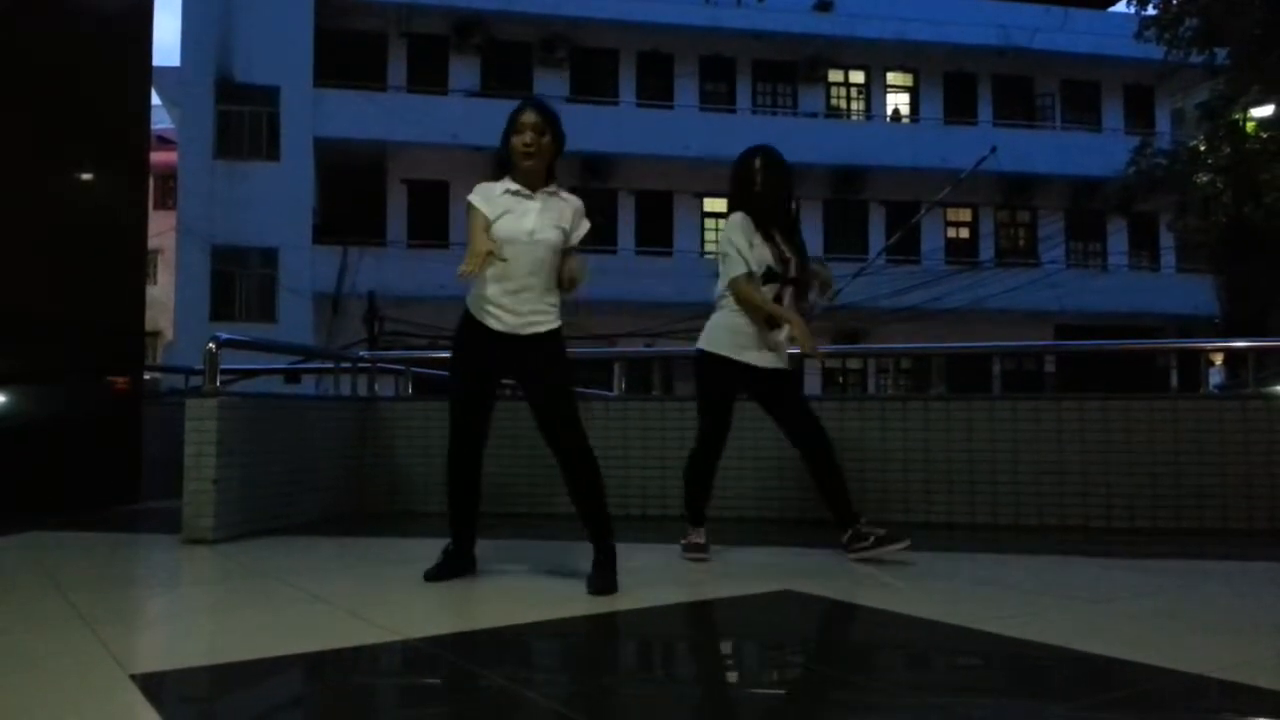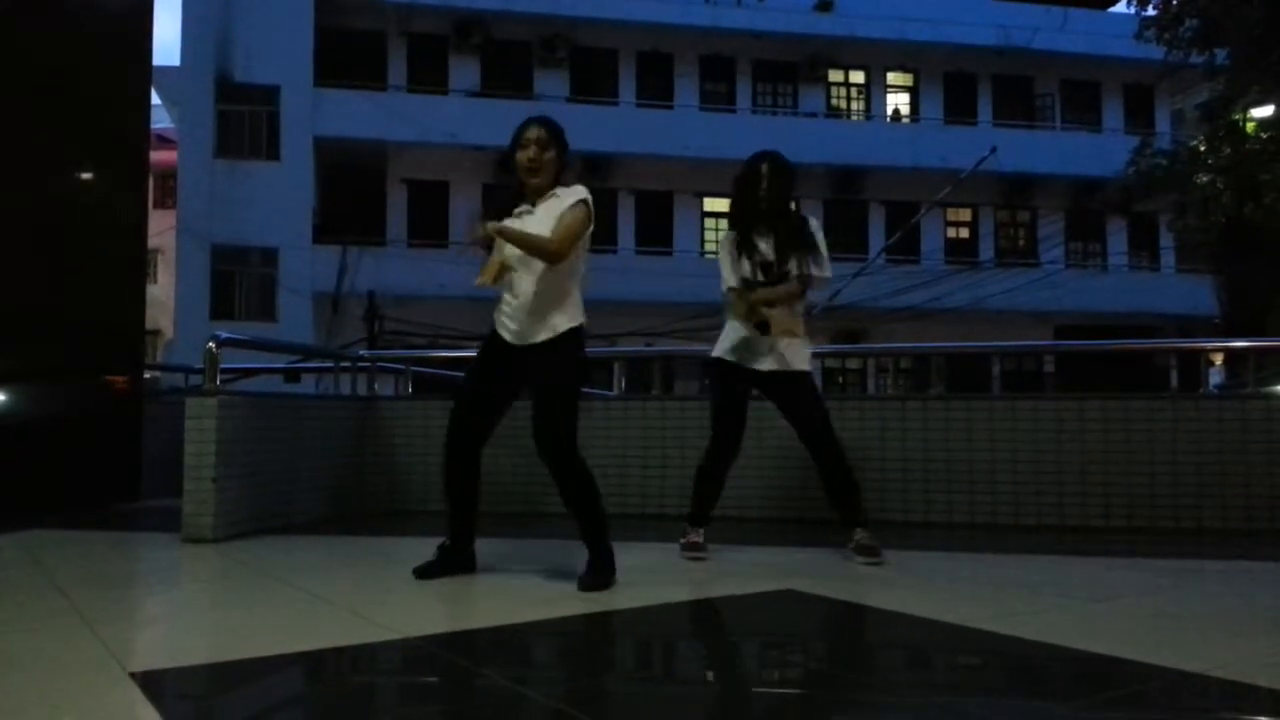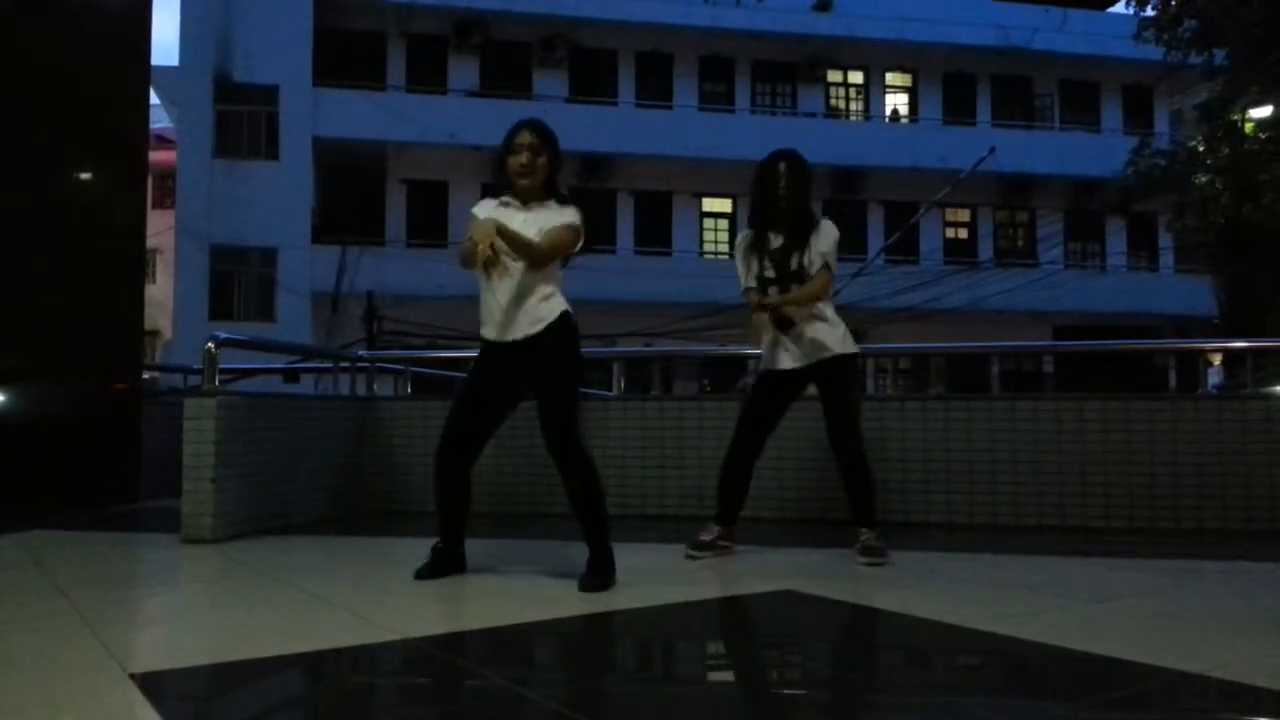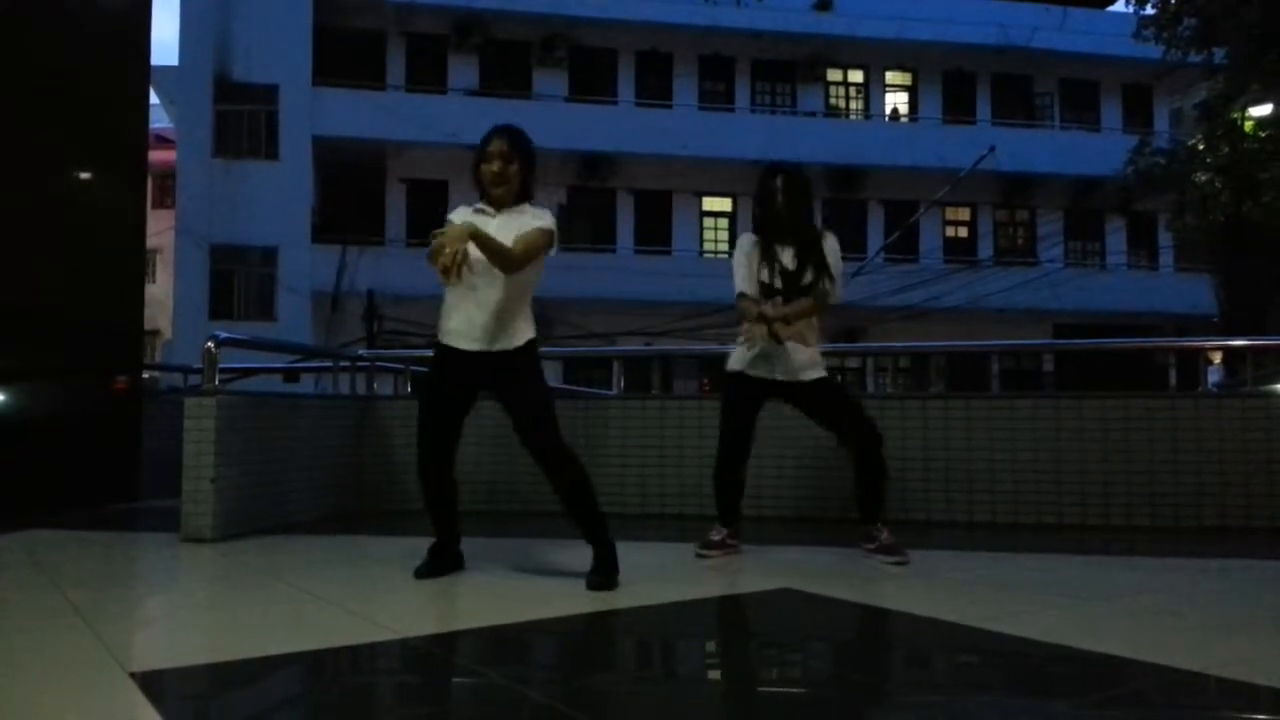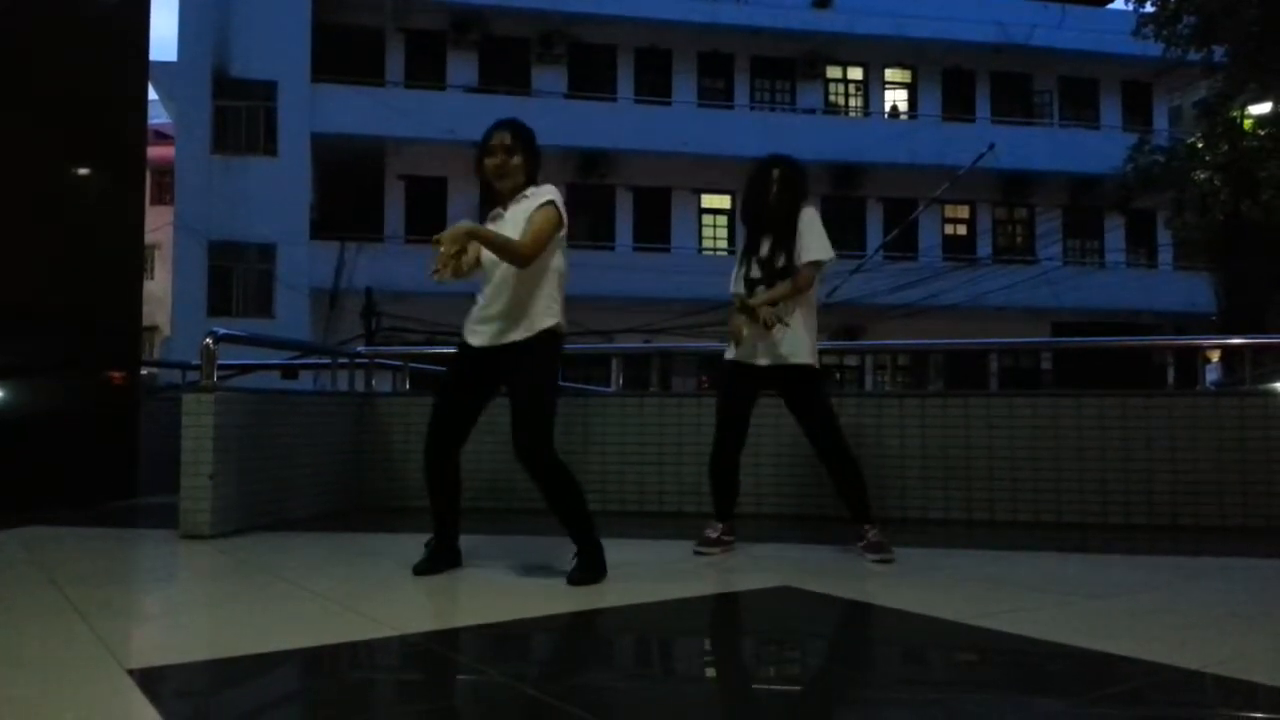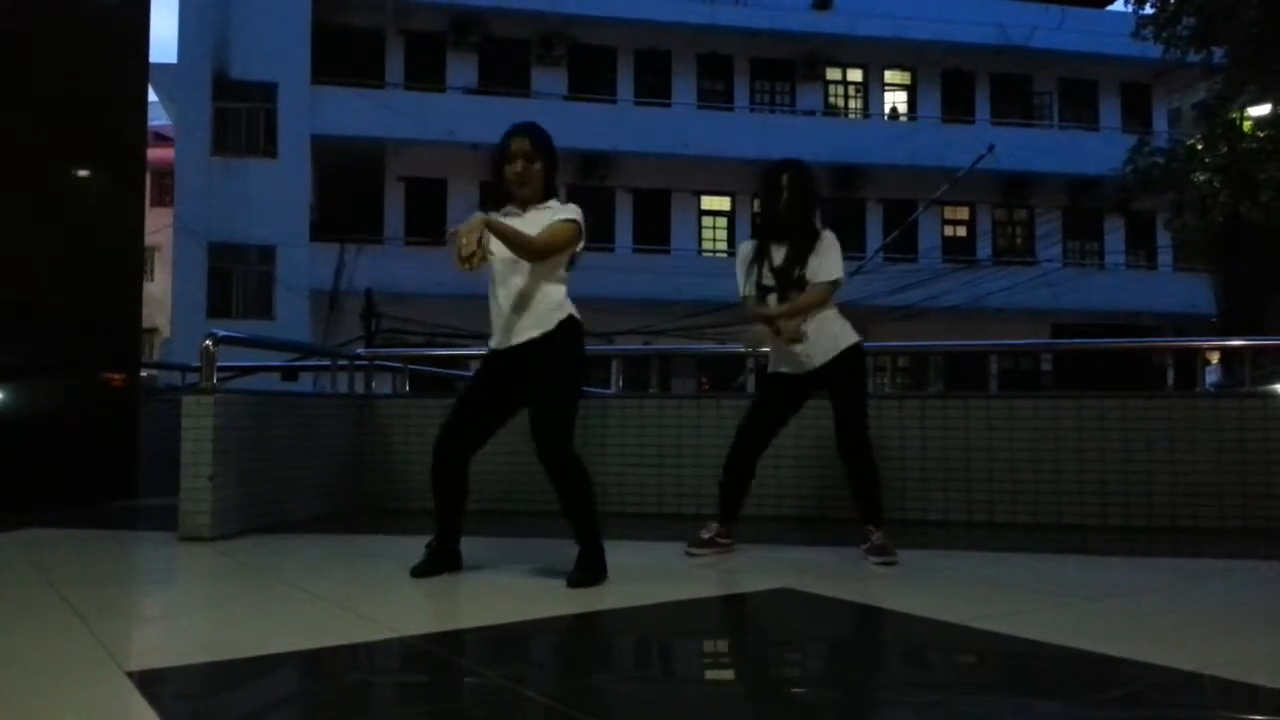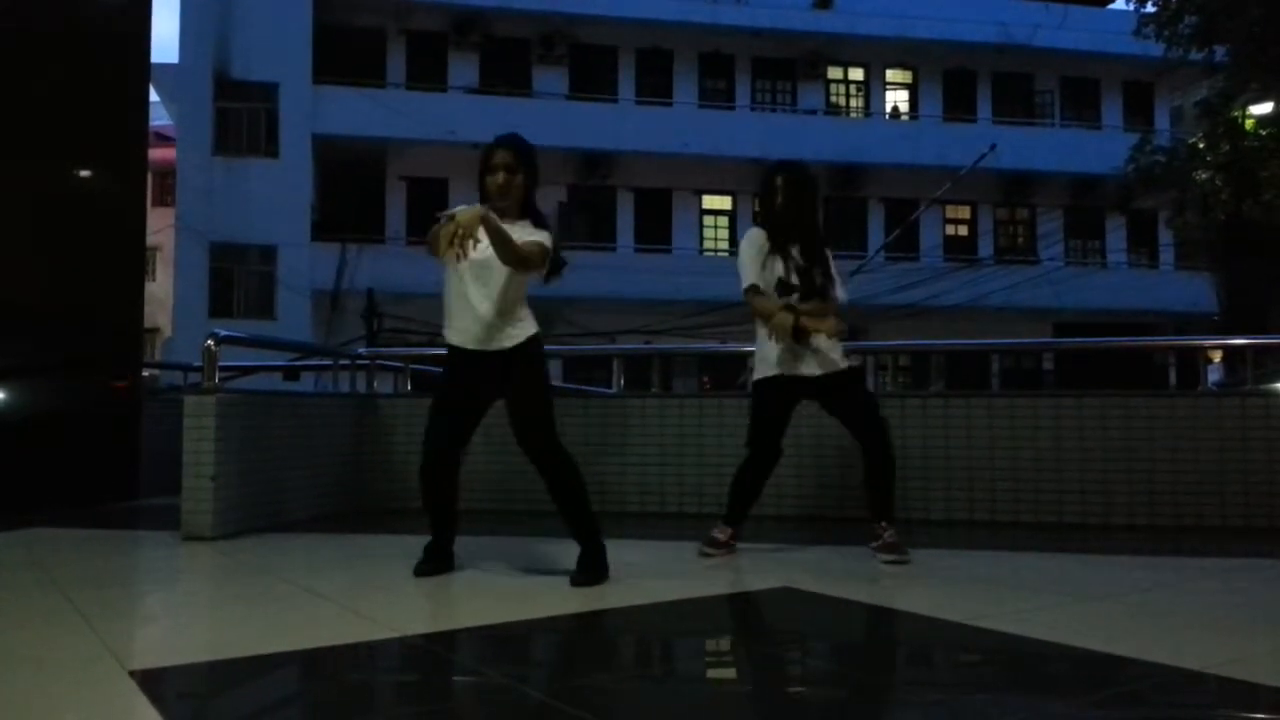
dt=0.3s
person 1, frame 1
left shoulder: (570, 207)
right shoulder: (487, 195)
left elbow: (564, 275)
right elbow: (476, 242)
left wrist: (572, 277)
right wrist: (479, 251)
left hip: (541, 338)
right hip: (481, 330)
left knee: (569, 441)
right knee: (464, 441)
left ankle: (604, 553)
right ankle: (461, 548)
person 1, frame 2
left shoulder: (575, 199)
right shoulder: (514, 218)
left elbow: (555, 250)
right elbow: (493, 264)
left wrist: (500, 230)
right wrist: (493, 260)
left hip: (558, 343)
right hip: (504, 341)
left knee: (556, 448)
right knee: (460, 439)
left ankle: (600, 554)
right ankle: (459, 547)
person 1, frame 3
left shoulder: (563, 217)
right shoulder: (487, 207)
left elbow: (539, 256)
right elbow: (467, 256)
left wrist: (498, 230)
right wrist: (482, 241)
left hip: (548, 339)
right hip: (498, 346)
left knee: (564, 445)
right knee: (454, 448)
left ankle: (600, 554)
right ankle: (450, 549)
person 1, frame 4
left shoulder: (537, 222)
right shoulder: (463, 214)
left elbow: (512, 261)
right elbow: (435, 256)
left wrist: (471, 234)
right wrist: (450, 243)
left hip: (512, 353)
right hip: (453, 351)
left knee: (548, 448)
right knee: (432, 452)
left ankle: (603, 550)
right ankle: (446, 547)
person 1, frame 5
left shoulder: (545, 199)
right shoulder: (494, 217)
left elbow: (524, 254)
right elbow: (468, 263)
left wrist: (472, 231)
right wrist: (454, 252)
left hip: (532, 344)
right hip: (478, 344)
left knee: (533, 450)
right knee: (440, 443)
left ankle: (588, 548)
right ankle: (445, 543)
person 1, frame 6
left shoulder: (566, 215)
right shoulder: (495, 219)
left elbow: (536, 251)
right elbow: (467, 257)
left wrist: (489, 225)
right wrist: (470, 236)
left hip: (554, 341)
right hip: (505, 351)
left knee: (553, 448)
right knee: (450, 446)
left ankle: (591, 552)
right ankle: (445, 546)
person 1, frame 7
left shoulder: (536, 237)
right shoulder: (464, 214)
left elbow: (515, 259)
right elbow: (434, 246)
left wrist: (484, 219)
right wrist: (454, 223)
left hip: (516, 351)
right hip: (463, 355)
left knee: (543, 449)
right knee: (437, 454)
left ankle: (592, 549)
right ankle: (441, 546)
person 2, frame 1
left shoulder: (787, 235)
right shoulder: (738, 224)
right elbow: (740, 289)
left wrist: (815, 283)
right wrist: (790, 317)
left hip: (770, 358)
right hip: (723, 350)
left knee: (813, 438)
right knee: (710, 441)
left ankle: (854, 530)
right ankle: (695, 530)
person 2, frame 2
left shoulder: (803, 230)
right shoulder: (734, 240)
left elbow: (802, 288)
right elbow: (735, 299)
left wrist: (759, 297)
right wrist: (768, 313)
left hip: (789, 360)
right hip: (735, 356)
left knee: (825, 444)
right knee: (723, 446)
left ankle: (859, 530)
right ankle: (695, 528)
person 2, frame 3
left shoulder: (821, 230)
right shoulder: (749, 240)
left elbow: (821, 285)
right elbow: (752, 298)
left wrist: (771, 303)
right wrist: (788, 310)
left hip: (830, 350)
right hip: (779, 359)
left knee: (846, 442)
right knee: (743, 445)
left ankle: (867, 532)
right ankle: (722, 528)
person 2, frame 4
left shoulder: (822, 242)
right shoulder: (750, 244)
left elbow: (821, 300)
right elbow: (745, 302)
left wrist: (769, 314)
right wrist: (774, 326)
left hip: (805, 369)
right hip: (750, 366)
left knee: (866, 438)
right knee: (731, 450)
left ankle: (874, 529)
right ankle: (727, 528)
person 2, frame 5
left shoulder: (806, 219)
right shoulder: (749, 243)
left elbow: (804, 277)
right elbow: (739, 298)
left wrist: (752, 305)
right wrist: (756, 311)
left hip: (795, 356)
right hip: (745, 356)
left knee: (830, 442)
right knee: (726, 442)
left ankle: (866, 527)
right ankle: (723, 525)
person 2, frame 6
left shoulder: (823, 240)
right shoulder: (751, 250)
left elbow: (822, 292)
right elbow: (752, 307)
left wrist: (770, 315)
right wrist: (776, 324)
left hip: (838, 351)
right hip: (787, 363)
left knee: (854, 439)
right knee: (746, 443)
left ankle: (873, 530)
right ankle: (722, 527)
person 2, frame 7
left shoulder: (818, 251)
right shoulder: (756, 239)
left elbow: (829, 304)
right elbow: (756, 301)
left wrist: (790, 311)
right wrist: (805, 322)
left hip: (830, 364)
right hip: (778, 366)
left knee: (876, 436)
right knee: (762, 453)
left ankle: (884, 528)
right ankle: (728, 528)
